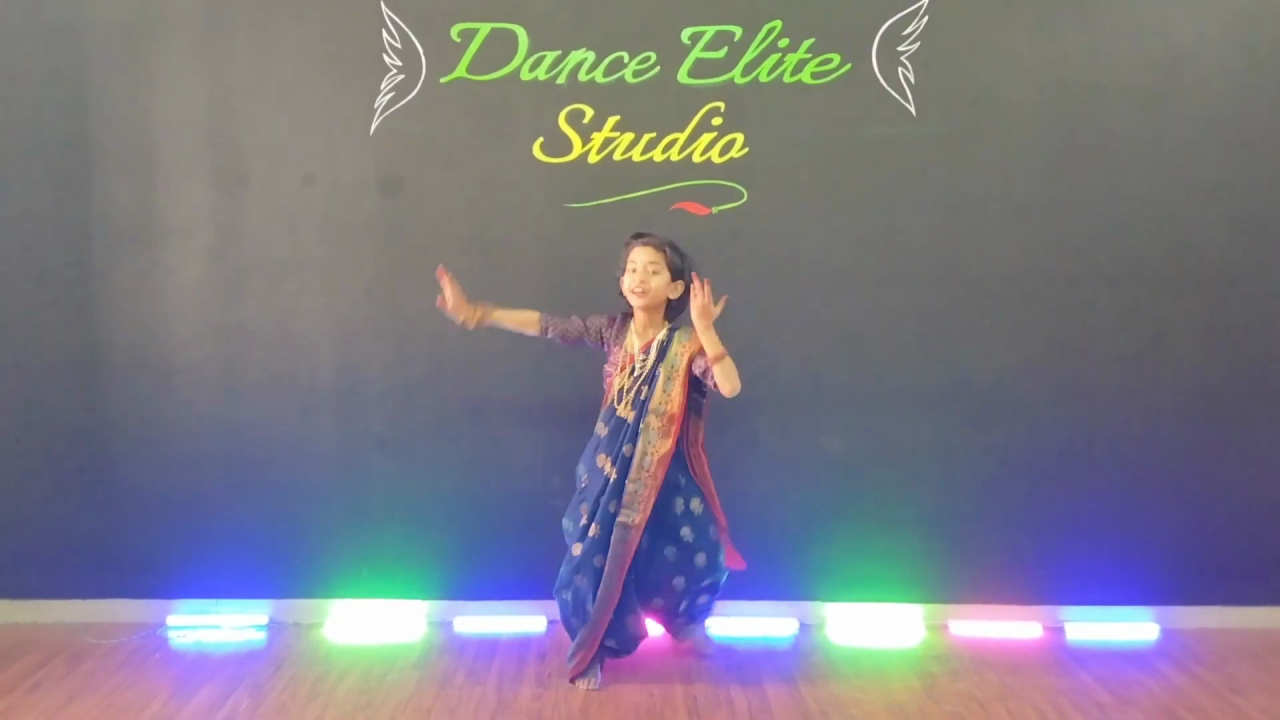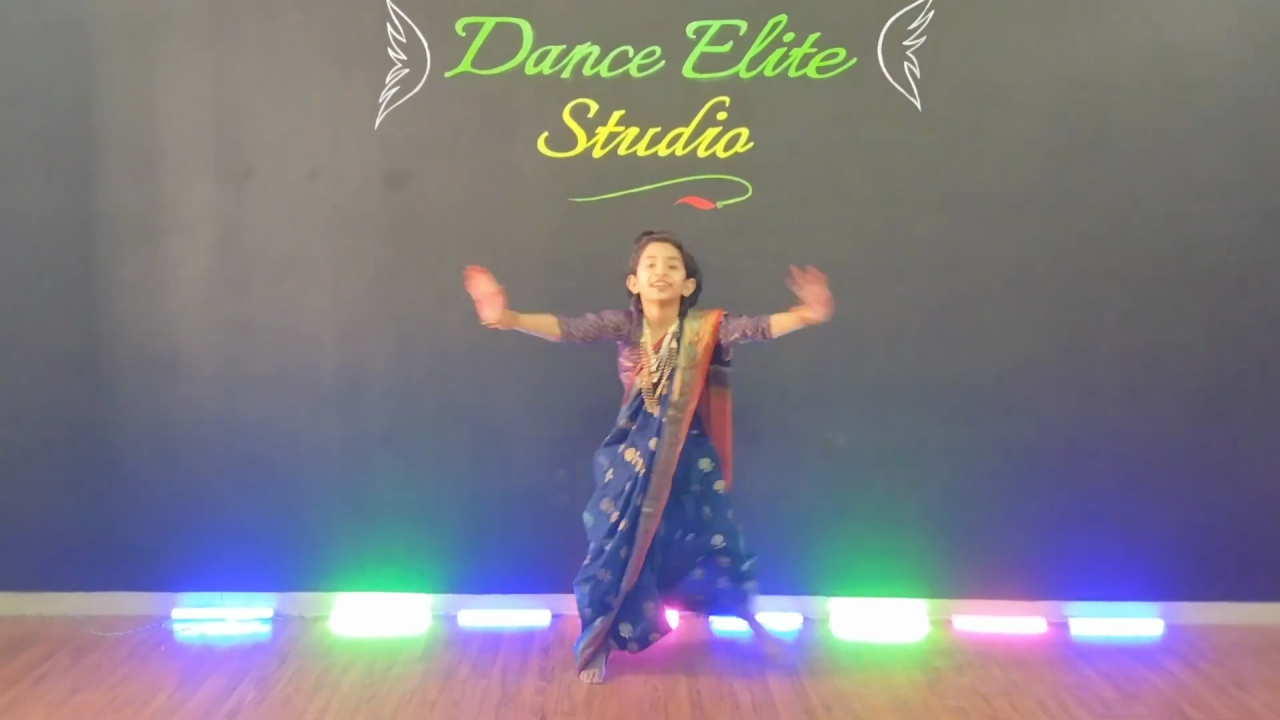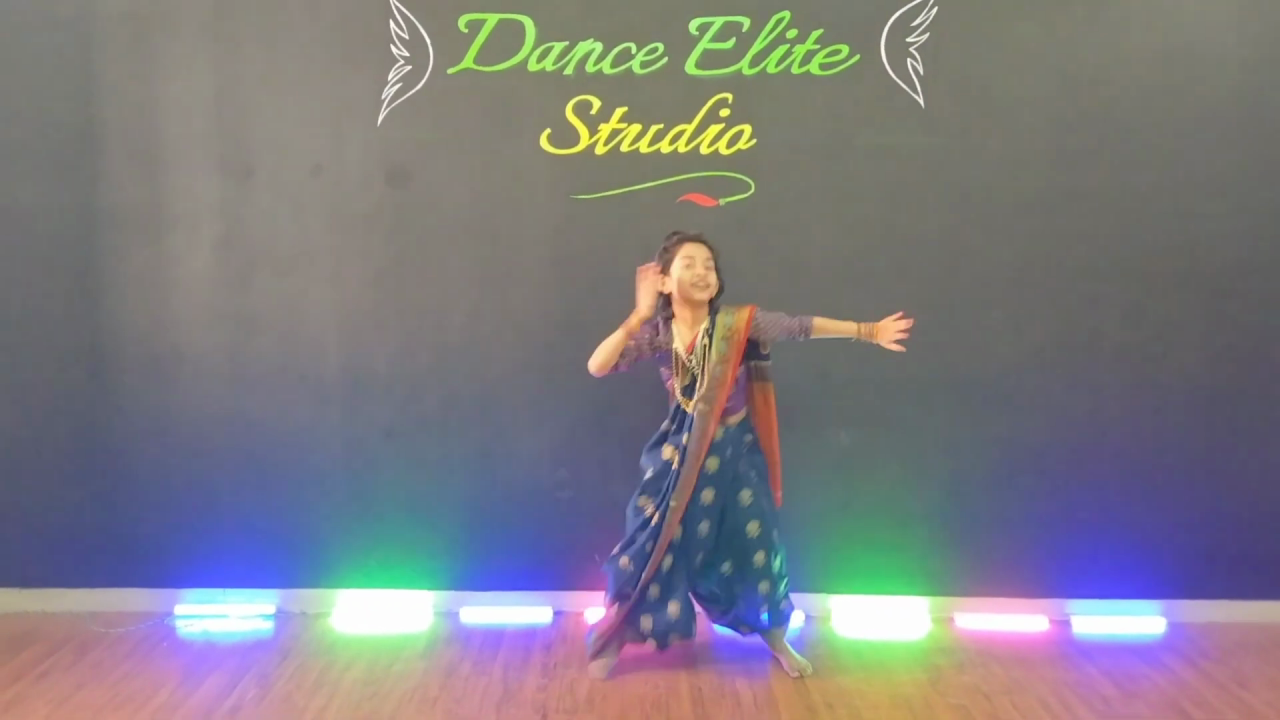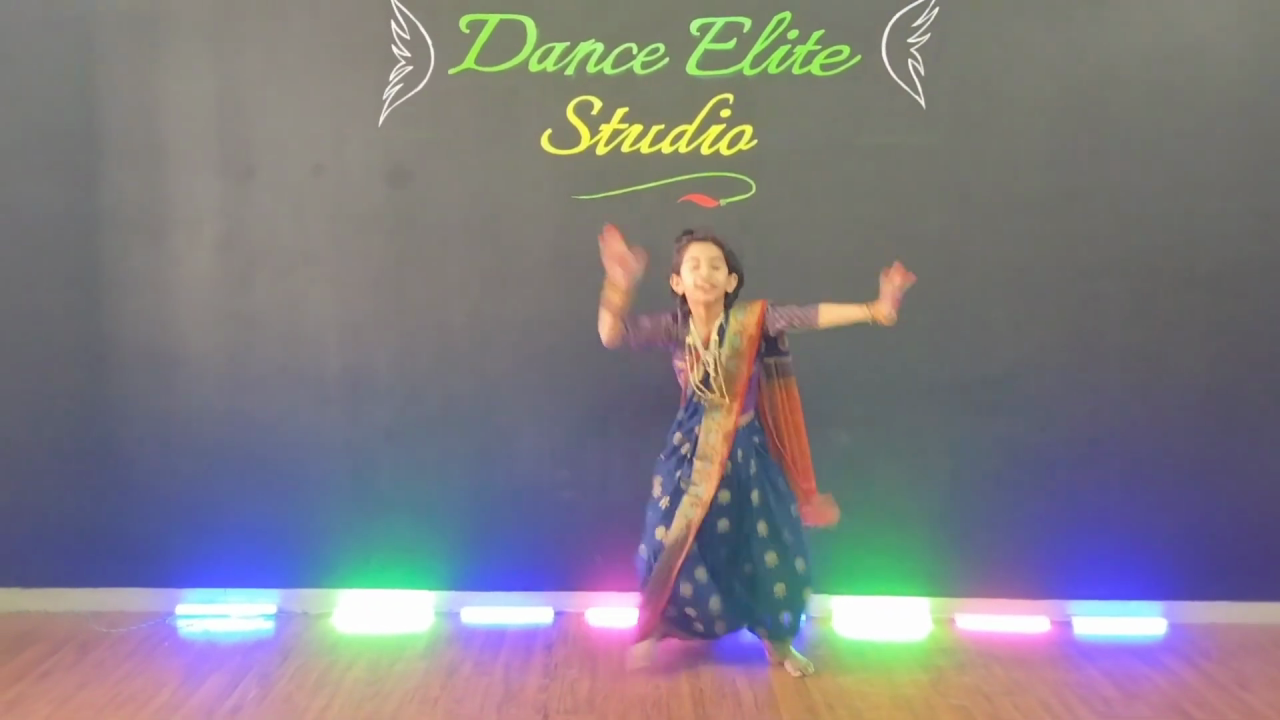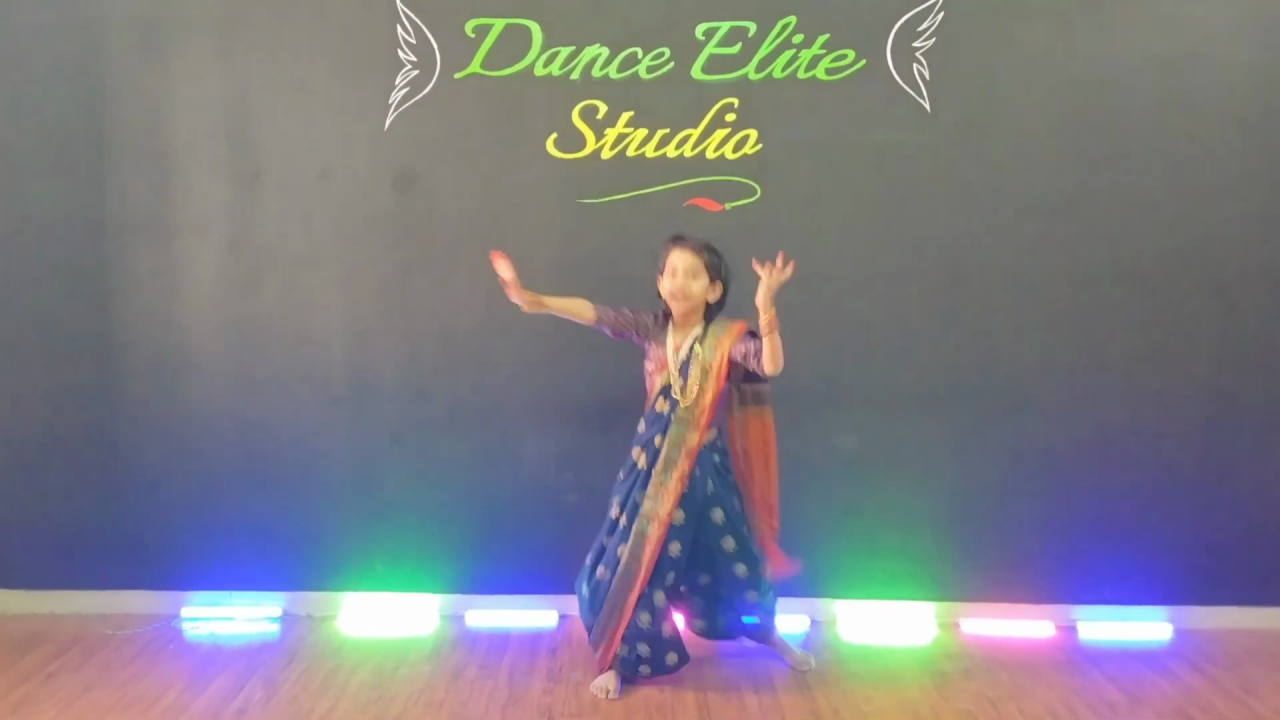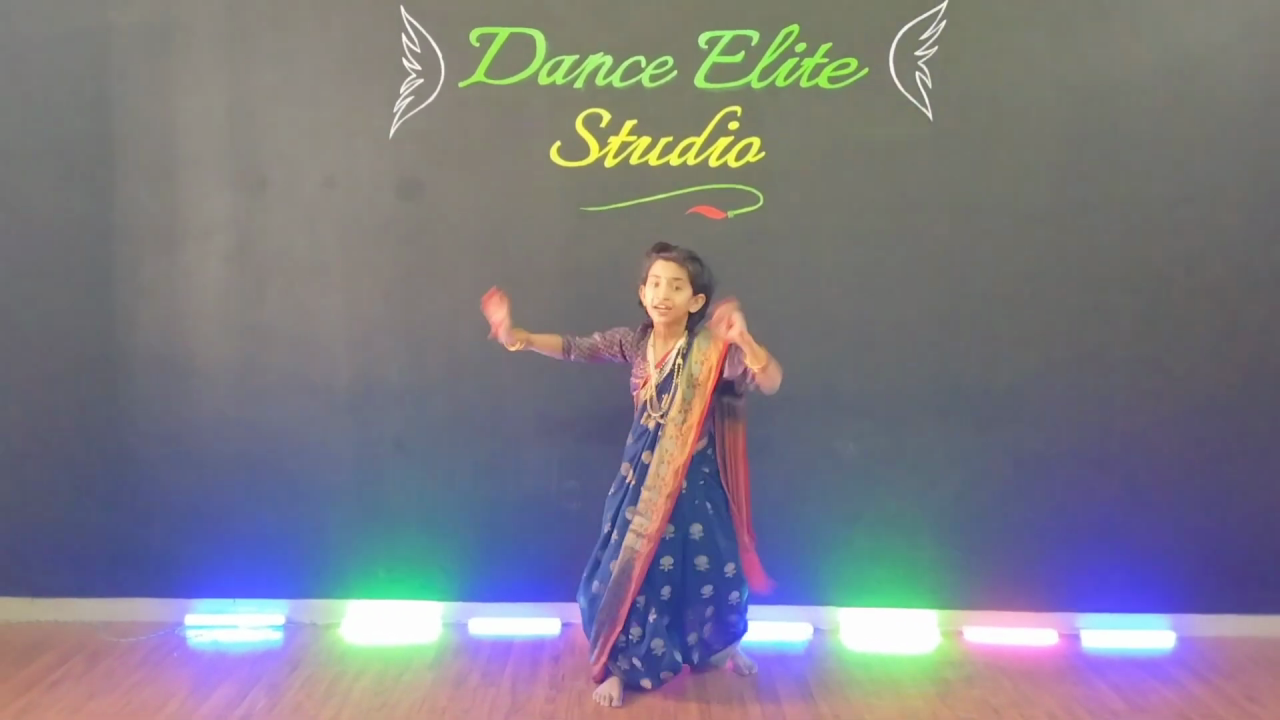
dt=0.3s
person 1, frame 1
left shoulder: (689, 345)
right shoulder: (611, 330)
left elbow: (730, 388)
right elbow: (544, 325)
left wrist: (706, 328)
right wrist: (474, 314)
left hip: (664, 469)
right hip: (610, 465)
left knee: (696, 551)
right knee: (594, 558)
left ankle: (688, 623)
right ankle: (594, 649)
person 1, frame 2
left shoulder: (706, 328)
right shoulder: (624, 324)
left elbow: (760, 328)
right elbow: (564, 328)
left wrist: (810, 312)
right wrist: (508, 317)
left hip: (691, 456)
right hip: (634, 454)
left knee: (722, 541)
right knee: (615, 548)
left ankle: (745, 616)
right ankle: (601, 643)
person 1, frame 3
left shoulder: (738, 323)
right shoulder: (653, 333)
left elbow: (801, 327)
right elbow: (598, 367)
left wrist: (867, 332)
right wrist: (638, 318)
left hip: (732, 454)
right hip: (676, 454)
left knee: (754, 545)
right knee: (651, 544)
left ankle: (773, 637)
right ankle: (616, 637)
person 1, frame 4
left shoulder: (752, 319)
right shoulder: (670, 327)
left elbow: (810, 316)
right elbow: (612, 338)
left wrist: (875, 311)
right wrist: (618, 287)
left hip: (745, 450)
right hip: (689, 451)
left knee: (772, 543)
right knee: (672, 543)
left ankle: (777, 639)
right ankle: (658, 627)
person 1, frame 5
left shoulder: (730, 338)
right shoulder: (653, 328)
left elbow: (771, 365)
right elbow: (598, 316)
left wrist: (767, 308)
right wrist: (530, 299)
left hip: (705, 467)
right hip: (651, 466)
left knee: (738, 560)
right knee: (624, 563)
left ankle: (767, 634)
right ankle: (618, 660)
person 1, frame 6
left shoulder: (714, 349)
right shoulder: (631, 342)
left elbow: (771, 381)
right elbow: (571, 348)
left wrist: (745, 341)
right wrist: (516, 335)
left hip: (694, 481)
right hip: (641, 478)
left knee: (713, 574)
right knee: (621, 573)
left ankle: (720, 647)
right ankle: (617, 668)
